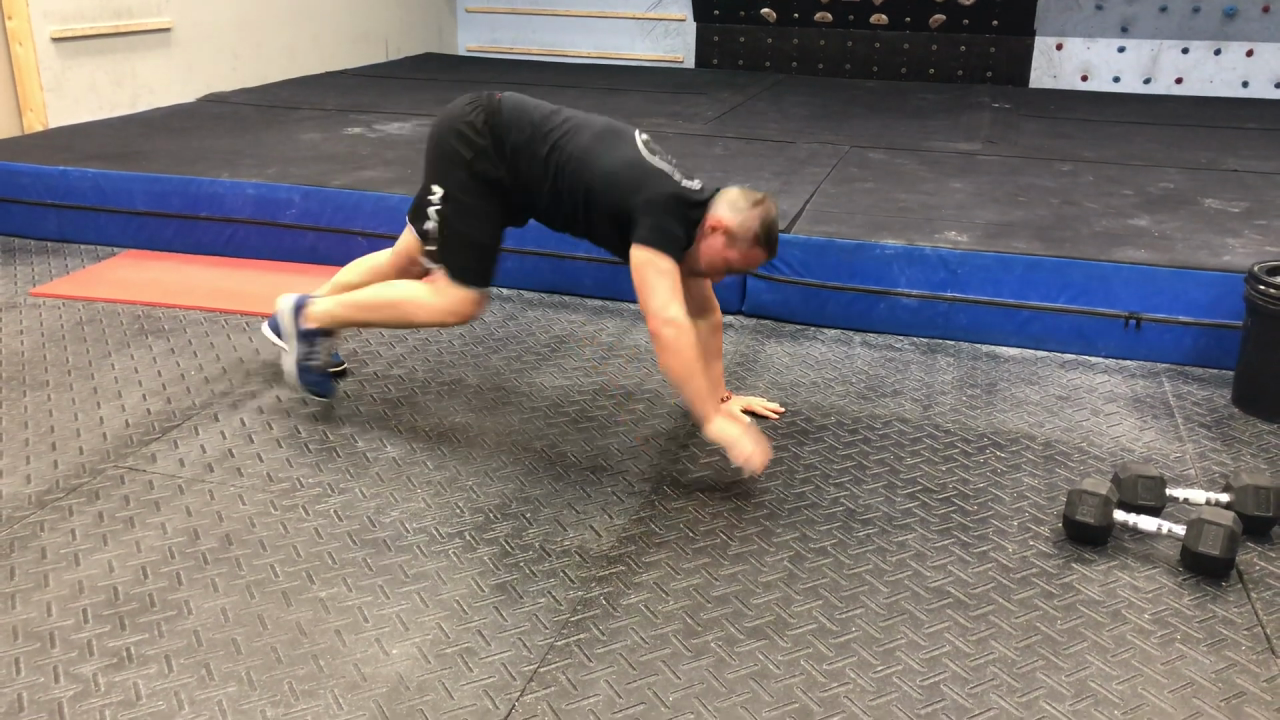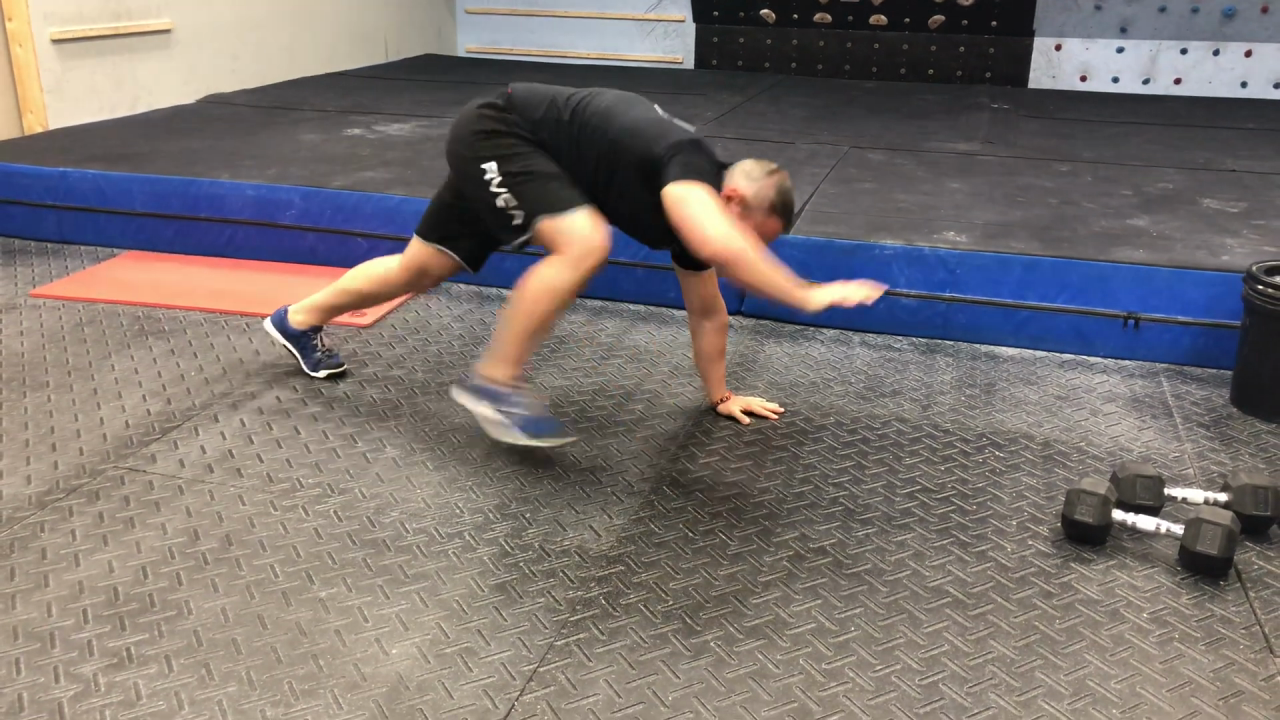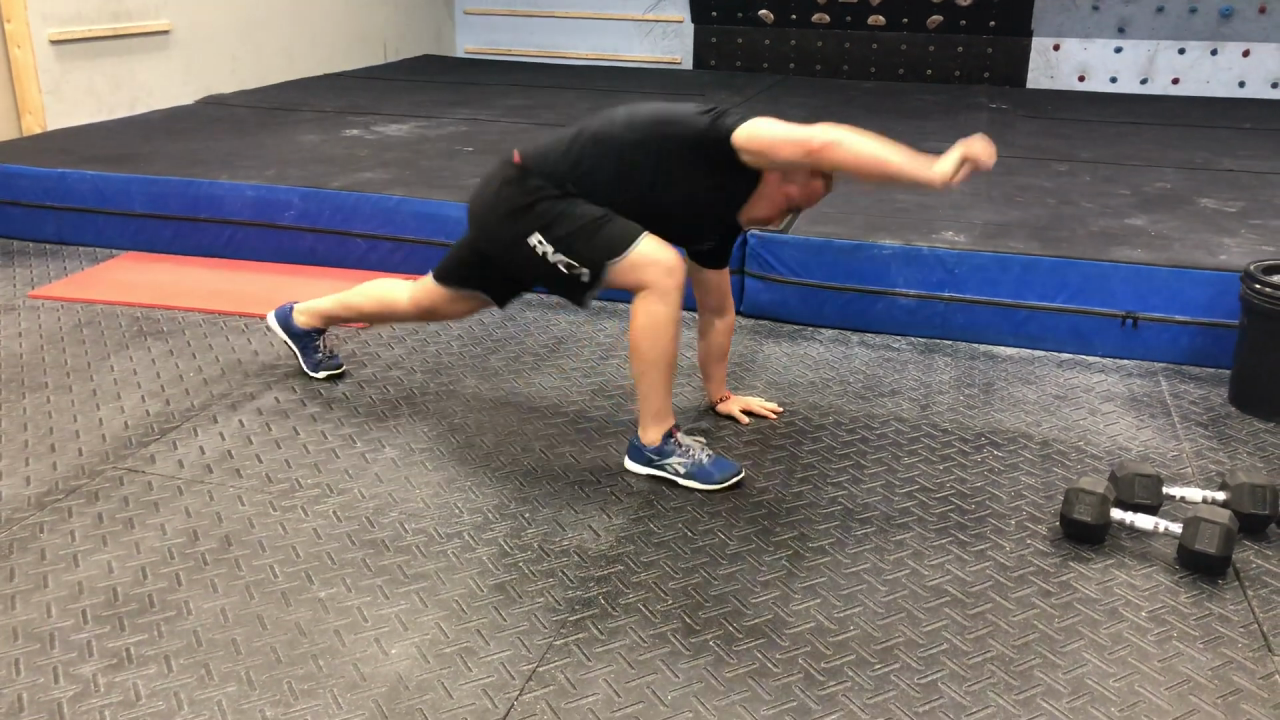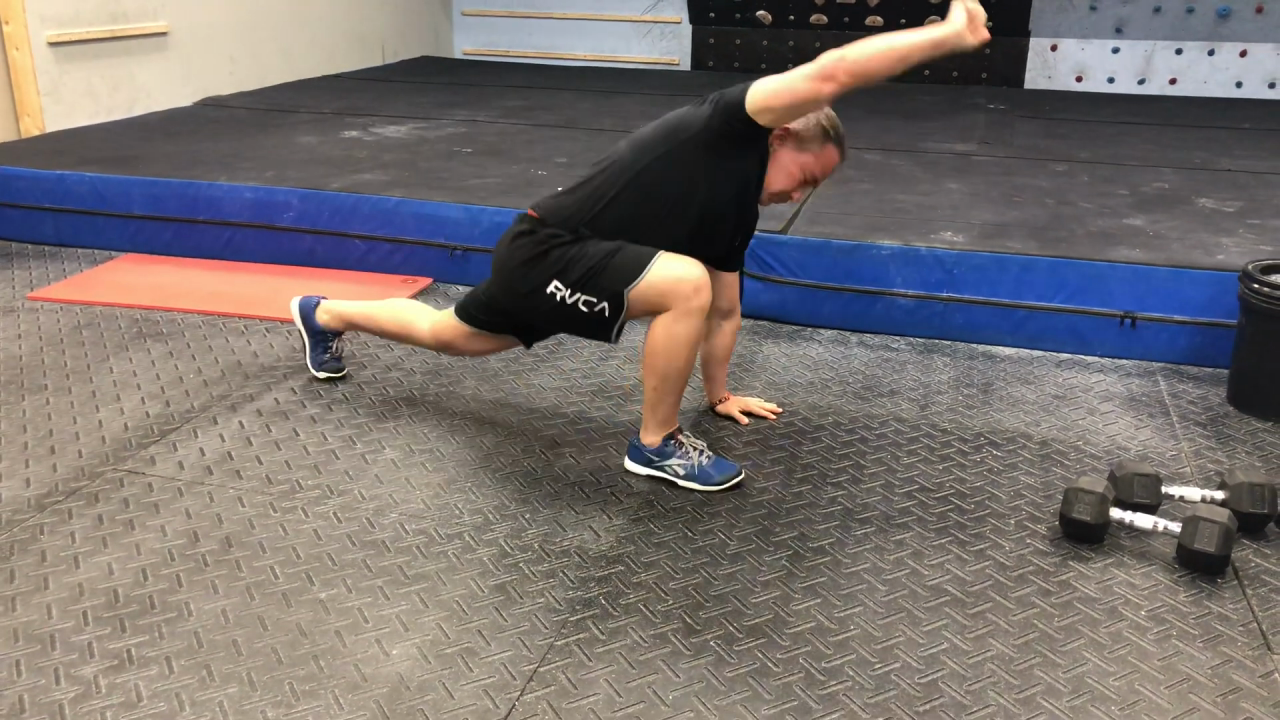
dt=0.2s
person 1, frame 1
left shoulder: (697, 212)
right shoulder: (660, 213)
left elbow: (700, 307)
right elbow: (668, 324)
left wrist: (717, 398)
right wrist: (720, 418)
left hip: (499, 143)
right hip: (479, 141)
left knee: (410, 259)
right knee: (459, 299)
left ankle: (301, 320)
right ankle: (308, 318)
person 1, frame 2
left shoulder: (679, 209)
right shoulder: (695, 189)
left elbow: (707, 308)
right elbow: (714, 243)
left wrist: (718, 393)
right wrist: (807, 294)
left hip: (514, 156)
right hip: (497, 131)
left knee: (425, 265)
right knee: (583, 244)
left ankle: (301, 323)
right ankle: (494, 379)
person 1, frame 3
left shoulder: (722, 215)
right shoulder: (717, 146)
left elbow: (716, 308)
right elbow: (811, 144)
left wrist: (719, 394)
right wrist: (929, 168)
left hip: (533, 210)
right hip: (524, 196)
left knee: (442, 301)
right knee: (659, 268)
left ankle: (304, 320)
right ankle: (654, 442)
person 1, frame 4
left shoulder: (739, 212)
right shoulder: (726, 129)
left elbow: (724, 311)
right elbow: (831, 75)
left wrist: (719, 392)
left hip: (554, 264)
right hip: (544, 254)
left knee: (450, 334)
right knee: (685, 285)
left ankle: (323, 315)
right ankle: (655, 444)
